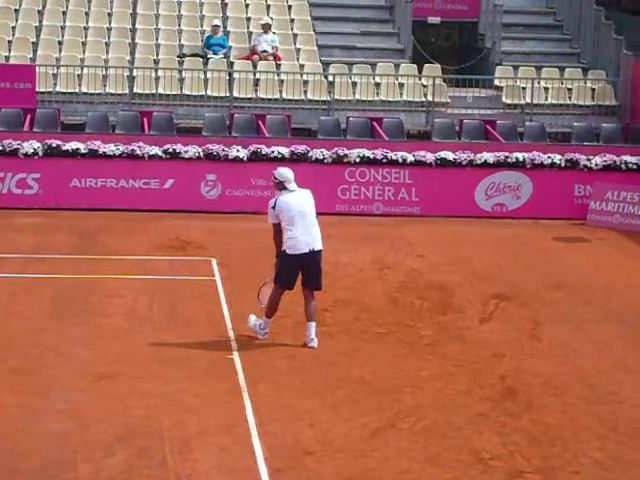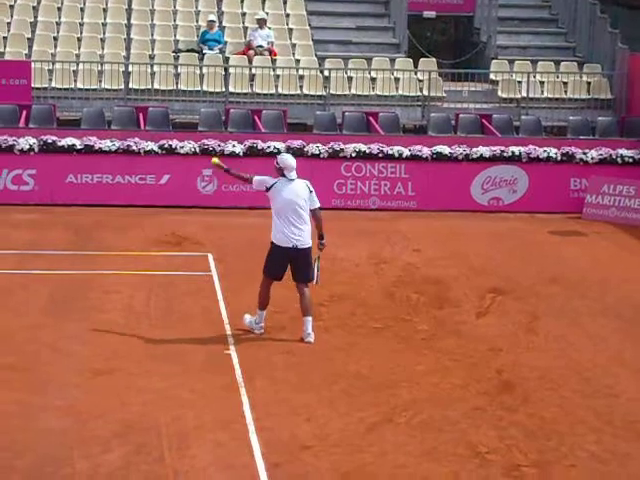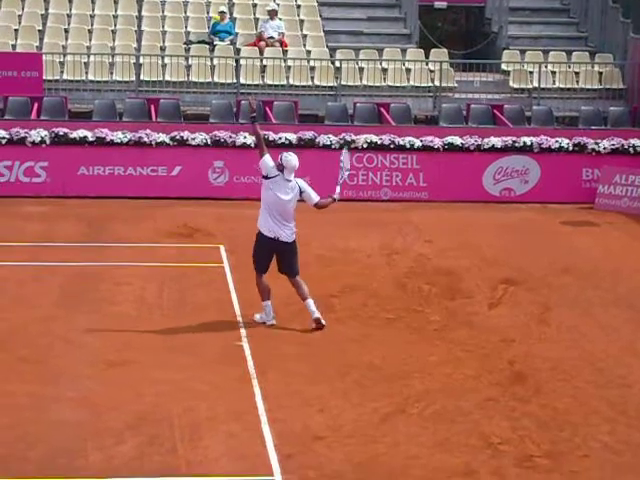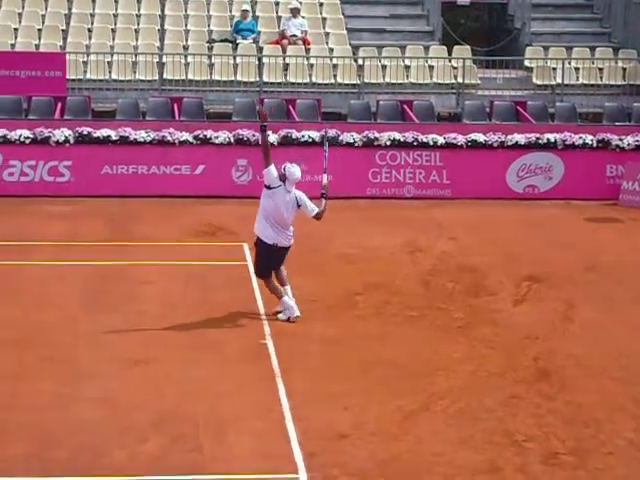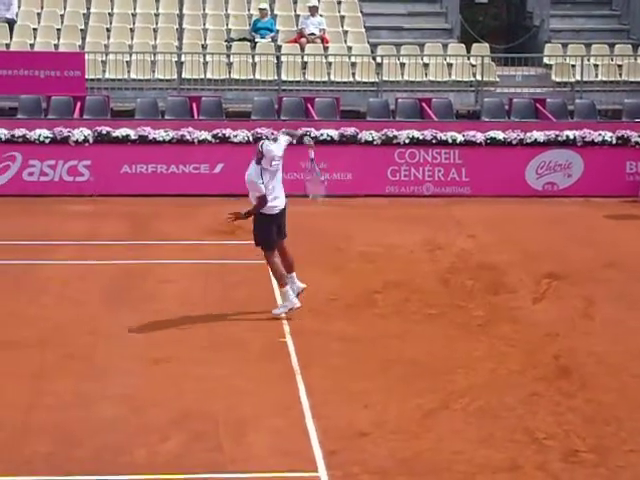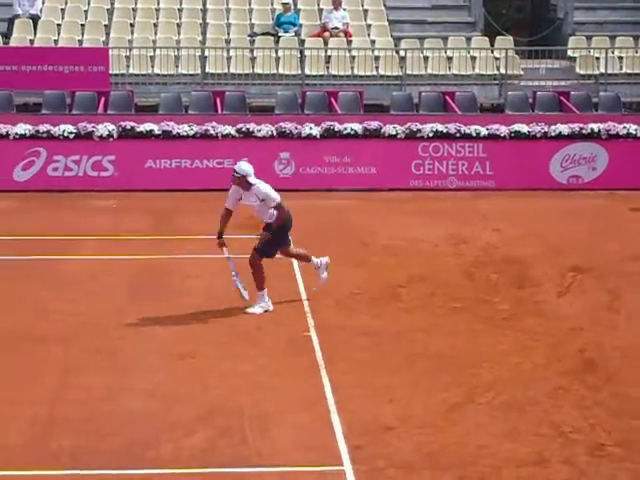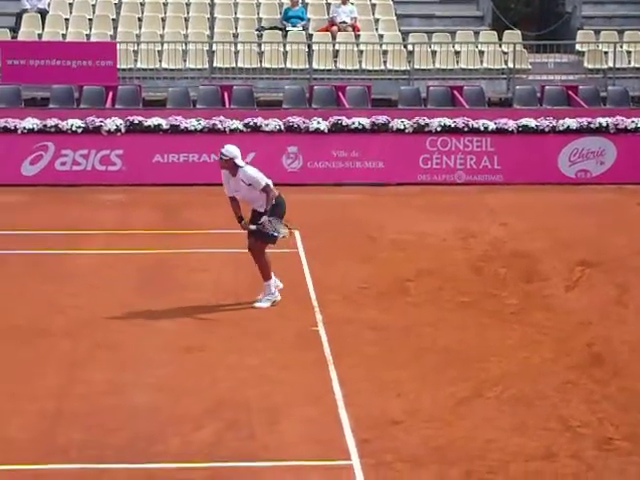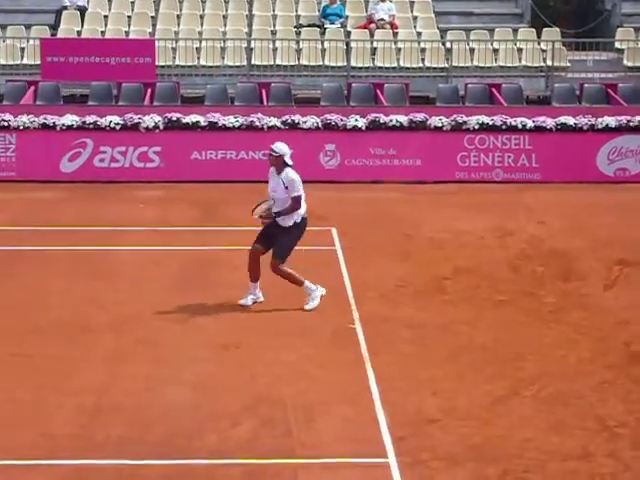
dt=0.3s
person 1, frame 1
left shoulder: (275, 202)
right shoulder: (308, 194)
left elbow: (278, 233)
left wrist: (278, 256)
left hip: (294, 251)
right hip: (315, 249)
left knee: (278, 290)
right knee: (309, 293)
left ankle: (263, 327)
right ankle: (311, 336)
person 1, frame 2
left shoulder: (272, 183)
right shoulder: (307, 186)
left elbow: (246, 178)
right elbow: (317, 215)
left wrist: (225, 169)
right wrist: (321, 238)
left hip: (282, 245)
right hip: (304, 244)
left knee: (265, 283)
right knee: (303, 287)
left ankle: (258, 324)
right ankle: (307, 332)
person 1, frame 3
left shoulder: (270, 175)
right shoulder: (299, 185)
left elbow: (260, 144)
right elbow: (319, 204)
left wrist: (253, 118)
right wrist: (332, 198)
left hip: (266, 235)
right hip: (287, 238)
left knee: (260, 274)
right knee: (294, 277)
left ankle: (268, 314)
right ankle: (314, 312)
person 1, frame 4
left shoulder: (272, 184)
right shoulder: (299, 197)
left elbow: (266, 153)
right elbow: (318, 216)
left wrist: (263, 126)
right wrist: (325, 193)
left hip: (265, 241)
right hip: (284, 241)
left knee: (266, 276)
right knee: (276, 270)
left ankle: (290, 308)
right ankle: (288, 302)
person 1, frame 5
left shoulder: (254, 176)
right shoulder: (275, 153)
left elbow: (262, 203)
right elbow: (286, 134)
left wrist: (245, 215)
right wrist: (300, 138)
left hip: (266, 214)
right hip: (280, 208)
left knee: (271, 255)
right knee: (281, 246)
left ankle: (288, 299)
right ankle: (294, 284)
person 1, frame 6
left shoulder: (261, 189)
right shoulder: (235, 190)
left elbow: (283, 210)
right elbow: (227, 211)
left wrist: (270, 233)
right wrist: (220, 234)
left hip: (280, 222)
right hip: (272, 223)
left knee: (255, 259)
right knee: (287, 252)
left ankle: (263, 301)
right ankle: (320, 264)
person 1, frame 7
left shoulder: (249, 173)
right shoulder: (225, 174)
left elbow: (270, 192)
right elbow: (233, 199)
left wrist: (267, 213)
right wrist: (240, 219)
left hip: (274, 206)
right hip: (259, 208)
left knee: (258, 247)
right knee: (253, 247)
left ankle: (271, 293)
right ankle: (272, 283)
person 1, frame 8
left shoulder: (292, 177)
right shoulder: (273, 172)
left elbow: (296, 205)
left wrist: (274, 214)
right wrist: (268, 216)
left hip: (293, 224)
right hip: (277, 223)
left knee: (276, 265)
right knee: (254, 253)
left ankle: (314, 291)
right ankle: (254, 293)
